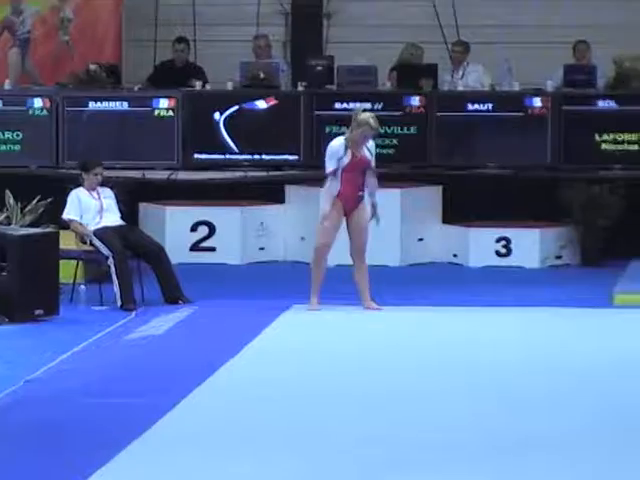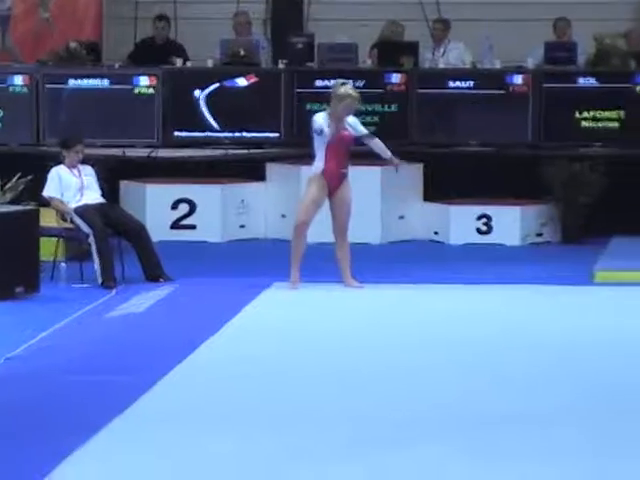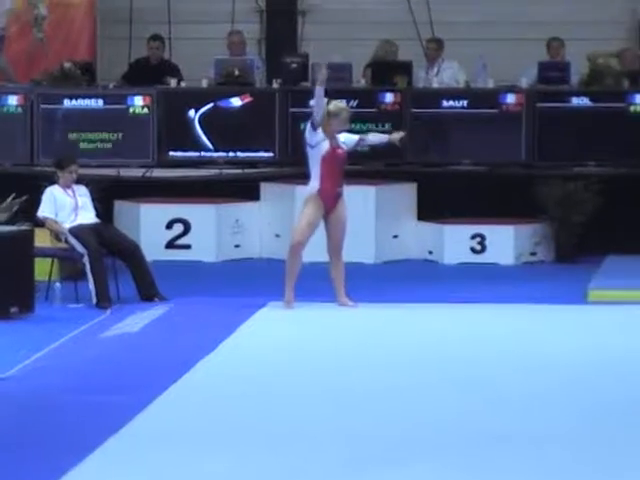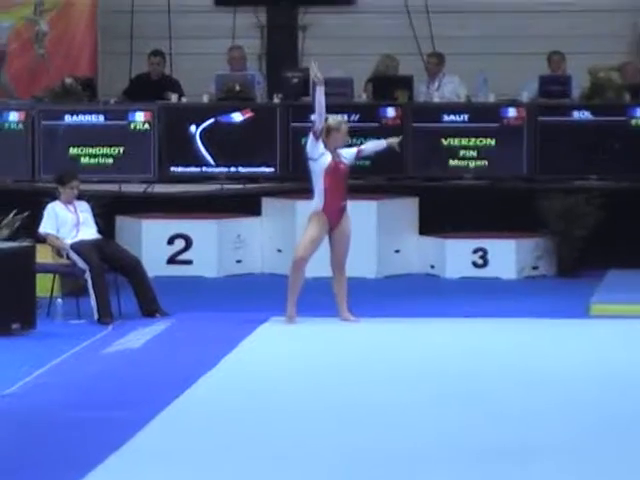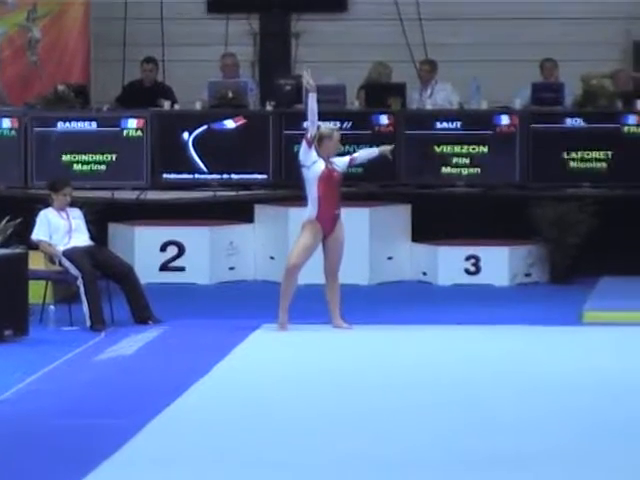
dt=0.2s
person 1, frame 1
left shoulder: (369, 146)
right shoulder: (337, 145)
right elbow: (331, 178)
left wrist: (373, 203)
right wrist: (325, 207)
left hip: (358, 203)
right hip: (337, 201)
left knee: (359, 254)
right knee: (321, 248)
left ankle: (367, 299)
right ankle: (314, 297)
person 1, frame 2
left shoulder: (351, 122)
right shoulder: (320, 118)
left elbow: (370, 139)
right elbow: (323, 130)
left wrist: (389, 156)
right wrist: (330, 130)
left hip: (341, 180)
right hip: (321, 177)
left knee: (342, 232)
right knee: (301, 223)
left ankle: (347, 277)
right ankle: (294, 274)
person 1, frame 3
left shoulder: (342, 140)
right shoulder: (314, 136)
left elbow: (366, 138)
right elbow: (317, 112)
left wrist: (390, 137)
right wrist: (320, 86)
left hip: (336, 200)
right hip: (317, 198)
left knee: (336, 251)
right knee: (297, 242)
left ankle: (341, 295)
right ankle: (289, 293)
person 1, frame 4
left shoulder: (344, 155)
right shoulder: (316, 150)
left elbow: (367, 147)
right elbow: (319, 117)
left wrist: (388, 142)
right wrist: (319, 85)
left hip: (341, 216)
right hip: (321, 214)
left knee: (339, 265)
right knee: (299, 258)
left ankle: (343, 311)
right ankle: (290, 309)
person 1, frame 5
left shoulder: (336, 163)
right shoulder: (309, 157)
left elbow: (359, 155)
right elbow: (312, 124)
left wrist: (380, 150)
right wrist: (312, 92)
left hip: (335, 223)
right hip: (314, 223)
left knee: (332, 273)
right knee: (292, 266)
left ankle: (336, 318)
right ankle: (282, 316)
person 2, frame 1
left shoulder: (108, 192)
right shoulder: (76, 194)
right elbow: (73, 224)
right wrist: (89, 235)
left hip: (121, 227)
right hip: (99, 231)
left knee: (156, 249)
right knee: (119, 252)
left ankle: (174, 295)
right ankle: (126, 300)
person 2, frame 2
left shoulder: (88, 169)
right shoulder: (57, 172)
right elbow: (54, 201)
right wrist: (70, 212)
left hip: (101, 205)
right hip: (80, 209)
left knee: (137, 227)
right knee: (99, 230)
left ankle: (155, 272)
right ankle: (106, 278)
person 2, frame 3
left shoulder: (82, 189)
right shoulder: (51, 192)
right elbow: (48, 222)
right wrist: (65, 232)
left hip: (96, 225)
right hip: (75, 229)
left knee: (131, 247)
right knee: (94, 251)
left ankle: (149, 292)
right ankle: (101, 298)
person 2, frame 4
left shoulder: (84, 205)
right shoulder: (53, 208)
right elbow: (50, 238)
left wrist: (98, 239)
right wrist: (66, 248)
left hip: (97, 241)
right hip: (76, 245)
left knee: (132, 262)
right knee: (95, 266)
left ankle: (151, 308)
right ankle: (103, 314)
person 2, frame 5
left shoulder: (76, 212)
right shoulder: (45, 215)
right elbow: (42, 244)
left wrist: (92, 247)
right wrist: (59, 255)
left hip: (90, 248)
right hip: (69, 251)
left knee: (125, 269)
right knee: (88, 273)
left ankle: (143, 314)
right ankle: (96, 321)
